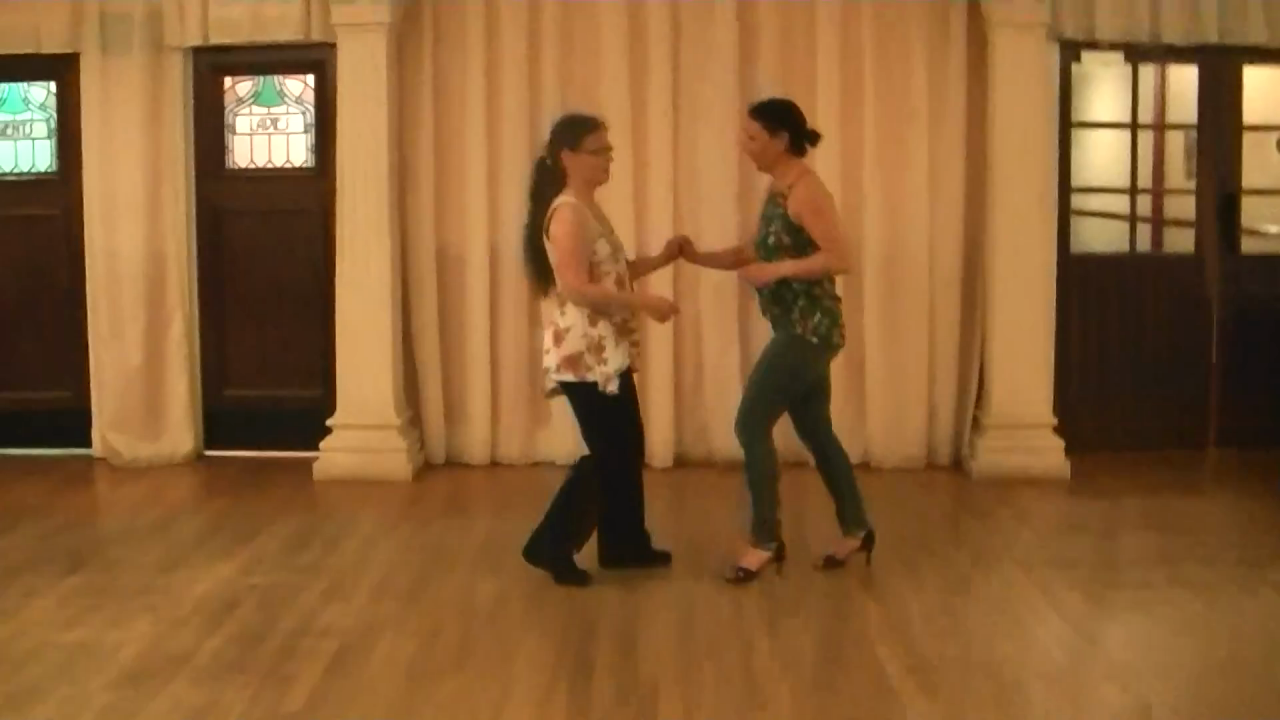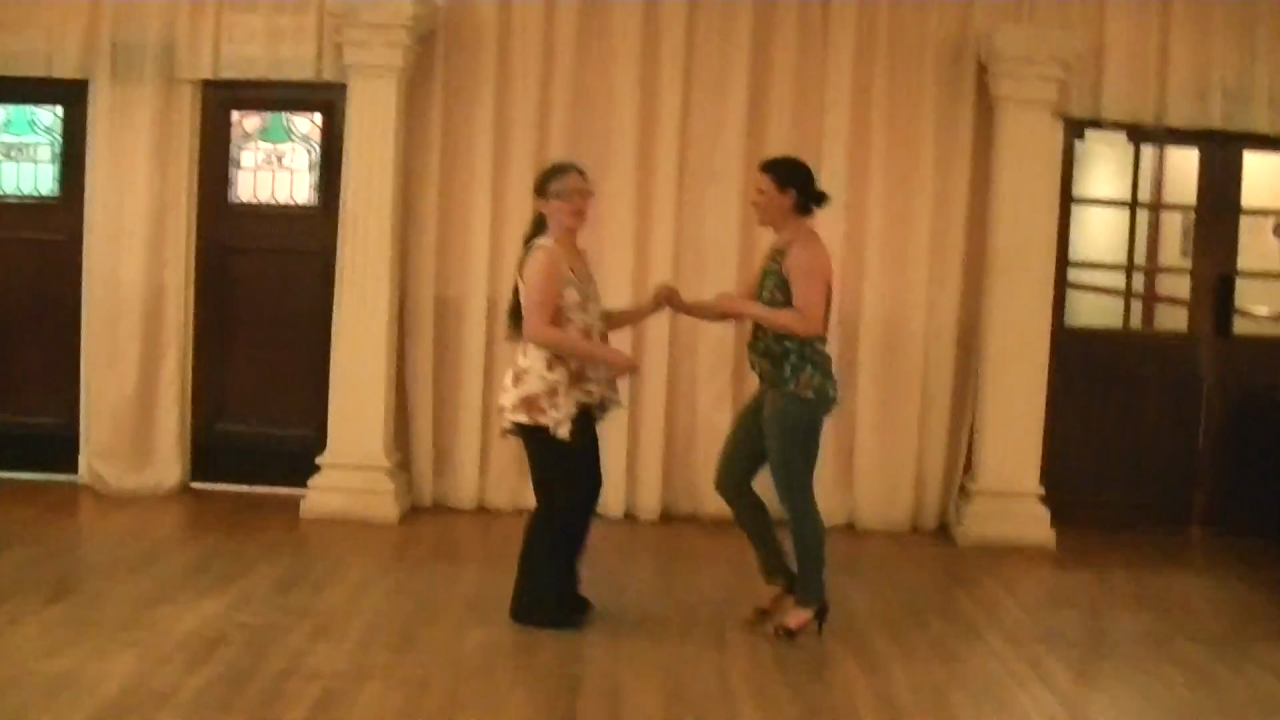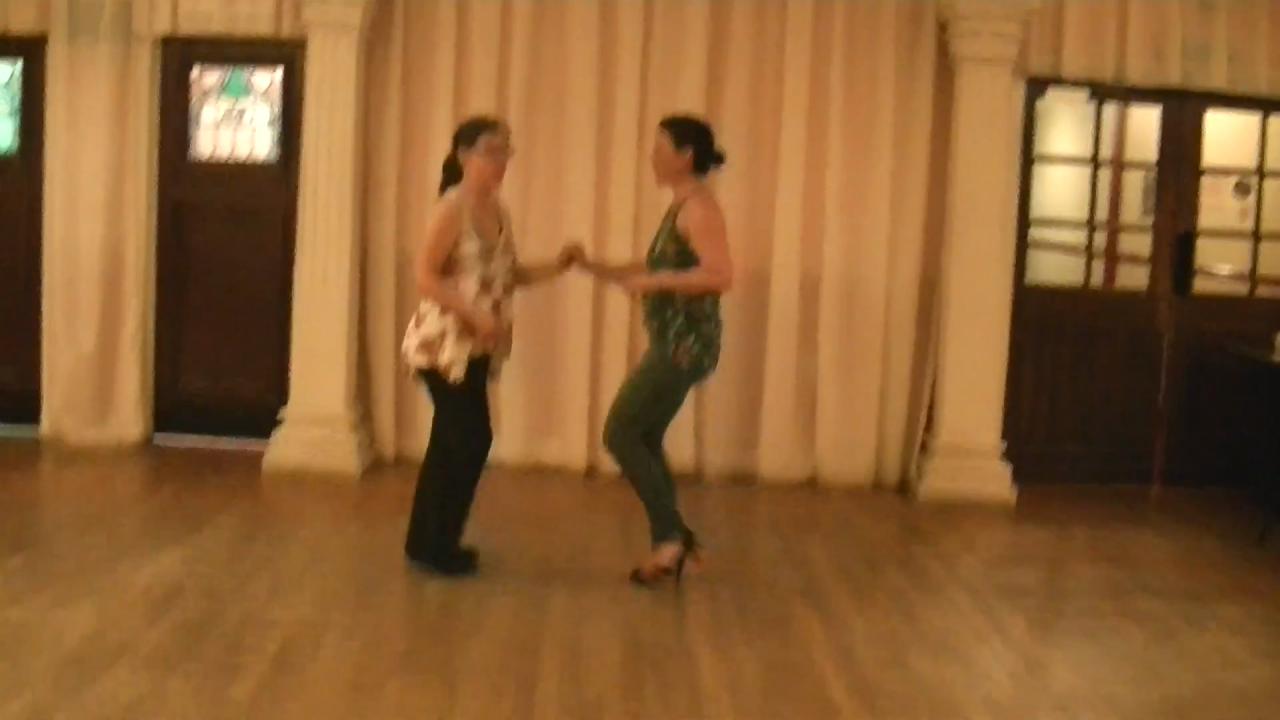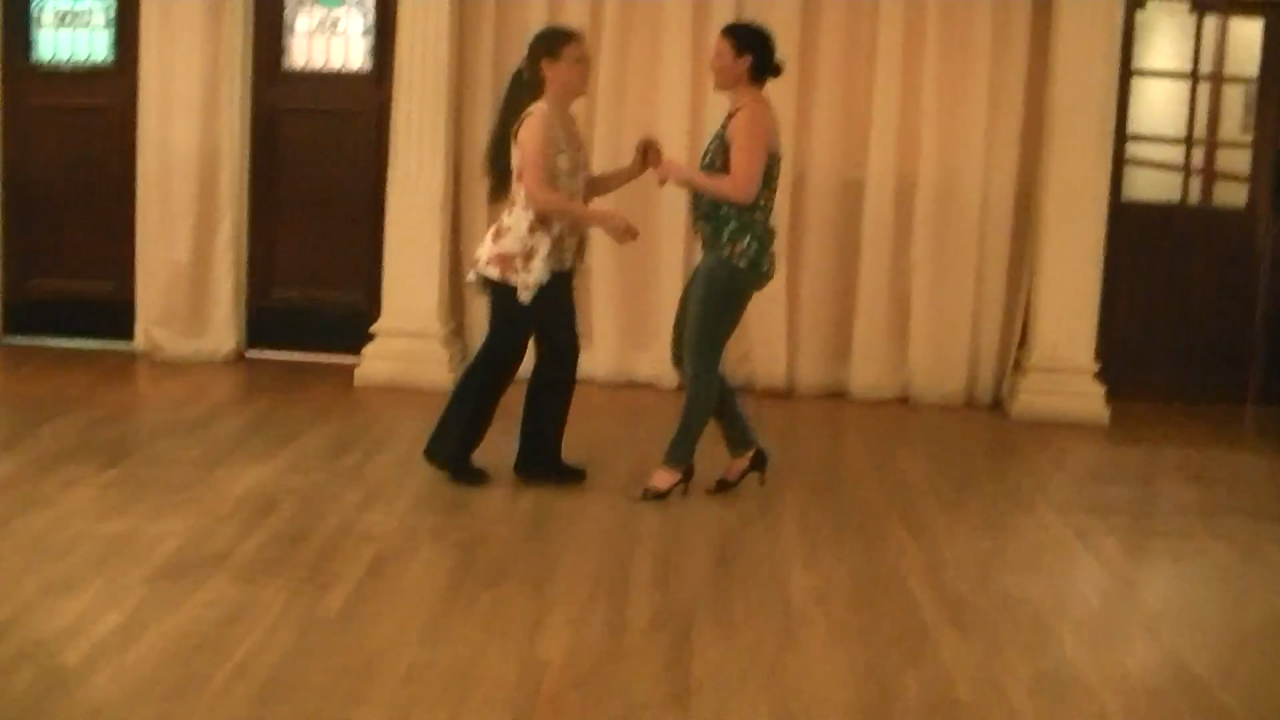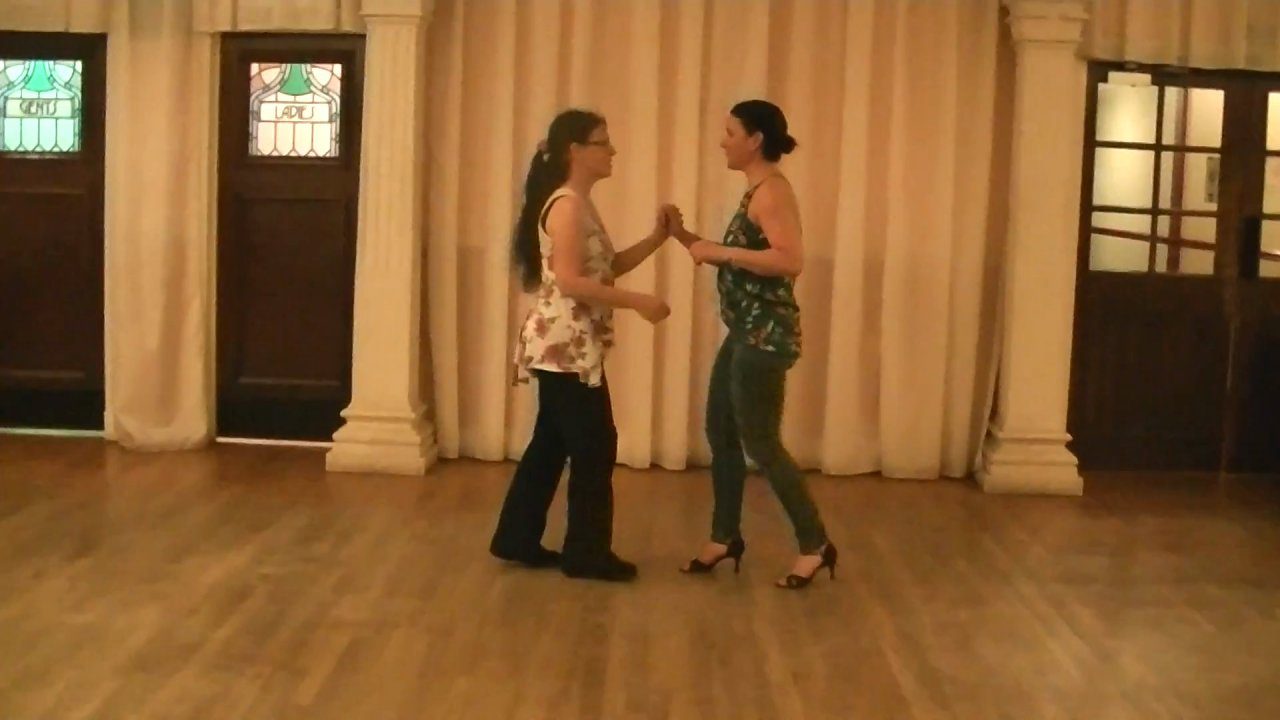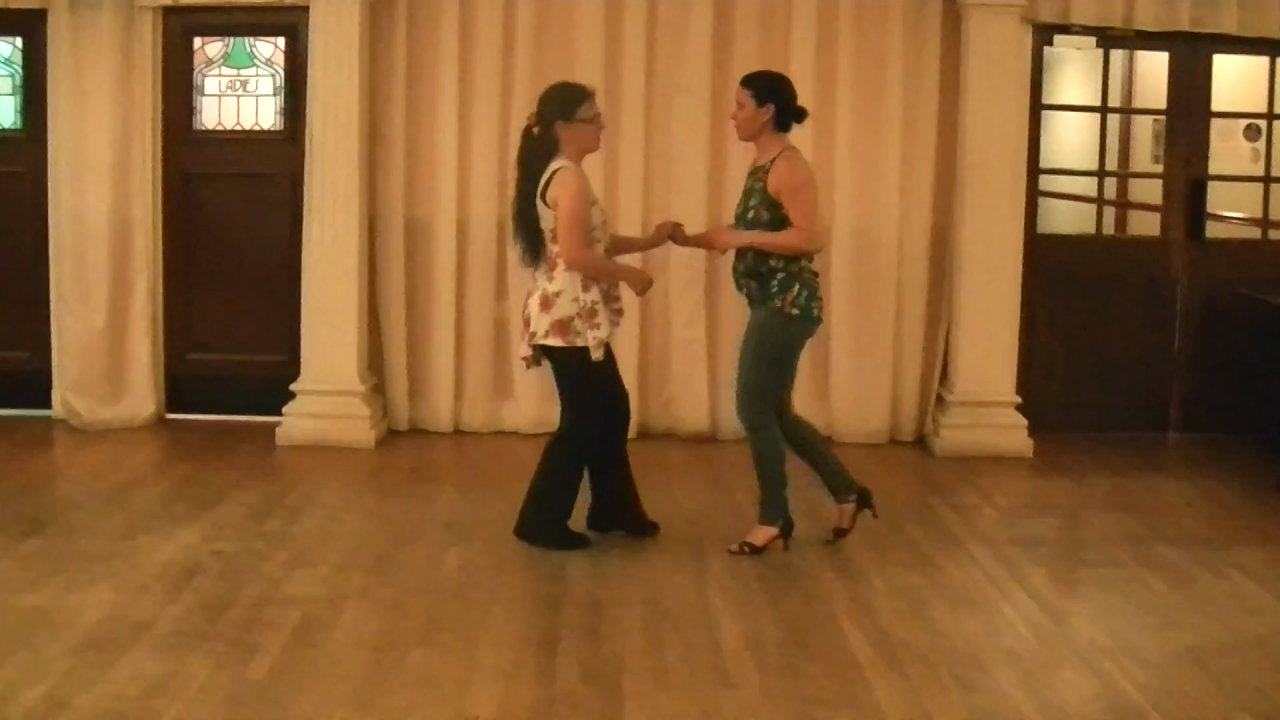
dt=0.5s
person 1, frame 1
left shoulder: (806, 190)
right shoulder: (778, 190)
left elbow: (839, 258)
right elbow: (752, 254)
left wrist: (776, 270)
right wrist: (696, 257)
left hip: (808, 328)
right hip: (796, 328)
left knee: (751, 425)
right knee: (815, 431)
left ankle: (766, 539)
right ankle: (855, 530)
person 1, frame 2
left shoulder: (806, 250)
right shoulder: (780, 249)
left elbow: (810, 323)
right elbow: (739, 306)
left wrist: (748, 307)
right wrist: (682, 306)
left hip: (800, 389)
right hip: (775, 388)
left knee: (794, 495)
right knee: (730, 481)
left ankle: (809, 600)
right ankle: (779, 577)
person 1, frame 3
left shoulder: (699, 208)
right shoulder: (682, 207)
left elbow: (720, 276)
right elbow: (654, 272)
left wrist: (654, 280)
right wrist: (591, 266)
left hip: (685, 346)
right hip: (670, 344)
left knee: (620, 435)
right knee: (640, 440)
left ankle: (672, 535)
right ankle: (670, 542)
person 1, frame 4
left shoulder: (752, 116)
right shoulder: (742, 114)
left elbow: (742, 190)
left wrist: (683, 173)
right wrist: (667, 166)
left hip: (739, 255)
right hip: (723, 253)
left knee: (698, 360)
right knee: (687, 355)
left ankle: (677, 462)
right ankle: (745, 448)
person 1, frame 5
left shoulder: (771, 192)
right shoulder: (756, 192)
left elbow: (790, 261)
left wrist: (721, 251)
right wrist: (686, 237)
left hip: (765, 335)
right hip: (747, 332)
left knee: (761, 443)
right knee: (720, 434)
left ankle: (814, 545)
right ankle: (725, 538)
person 1, frame 6
left shoulder: (788, 167)
right shoulder: (762, 165)
left elbow: (810, 239)
right elbow: (747, 234)
left wrist: (744, 238)
right wrist: (690, 239)
left hip: (788, 304)
right hip: (773, 305)
left knee: (754, 409)
right knee: (773, 412)
left ankle: (774, 518)
right ankle: (847, 492)
person 2, frame 1
left shoulder: (587, 209)
right shoulder: (568, 214)
right elbow: (577, 288)
left wrist: (662, 258)
right wrist: (645, 303)
left hip: (605, 350)
right hip: (584, 354)
left knee: (627, 446)
right knee: (608, 451)
left ankle: (626, 543)
right ankle: (550, 547)
person 2, frame 2
left shoulder: (576, 256)
right shoulder: (543, 256)
right elbow: (538, 329)
left wrist: (645, 309)
right wrist: (604, 355)
left hip: (575, 395)
right hip: (543, 395)
left knee: (581, 489)
right knee: (558, 496)
left ankle: (554, 587)
right ankle: (540, 602)
person 2, frame 3
left shoulder: (499, 211)
right shoulder: (450, 208)
left elbow: (507, 275)
right elbow: (424, 277)
left wrist: (554, 266)
right wrist: (474, 314)
left hip: (475, 346)
right hip: (445, 342)
left knee: (453, 439)
right knee: (469, 439)
left ankle: (429, 540)
right ankle: (438, 543)
person 2, frame 4
left shoulder: (565, 122)
right shoulder: (538, 121)
left elbow: (581, 187)
right elbow: (540, 195)
left wrist: (635, 170)
right wrist: (604, 219)
left hip: (553, 261)
right hip: (521, 258)
left knee: (561, 356)
right knee: (502, 355)
left ankle: (540, 457)
right ankle: (451, 447)
person 2, frame 5
left shoulder: (580, 203)
right shoulder: (567, 205)
left elbow: (606, 267)
right elbow: (569, 281)
left wrist: (656, 239)
right wrist: (637, 301)
left hip: (570, 344)
right hip: (565, 345)
left knee: (553, 441)
right knee: (596, 444)
left ankle: (515, 538)
right ankle: (587, 552)
person 2, frame 6
left shoulder: (562, 175)
right shoulder: (567, 178)
left elbow: (592, 243)
right elbow: (575, 253)
left wrist: (647, 242)
right wrist: (629, 274)
left hip: (578, 316)
right hip: (569, 318)
left knee: (610, 410)
right knee: (584, 417)
left ankle: (615, 508)
right ankle: (541, 520)
